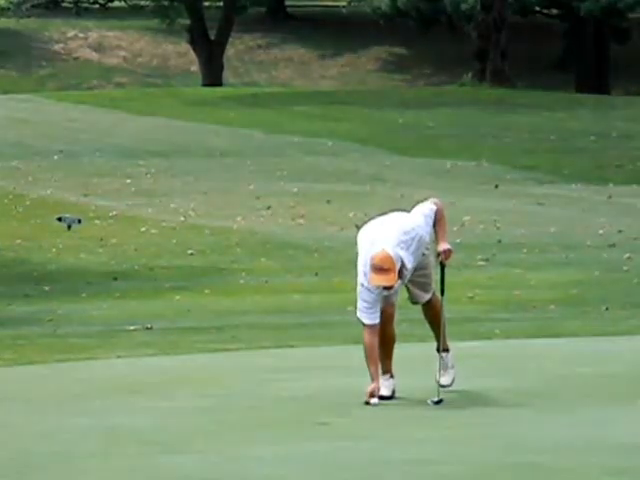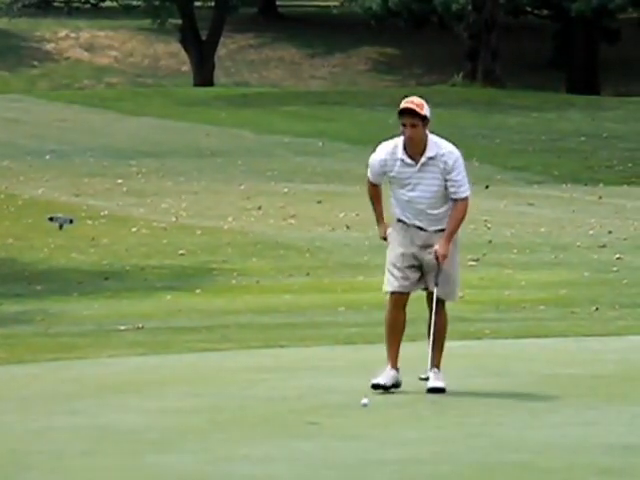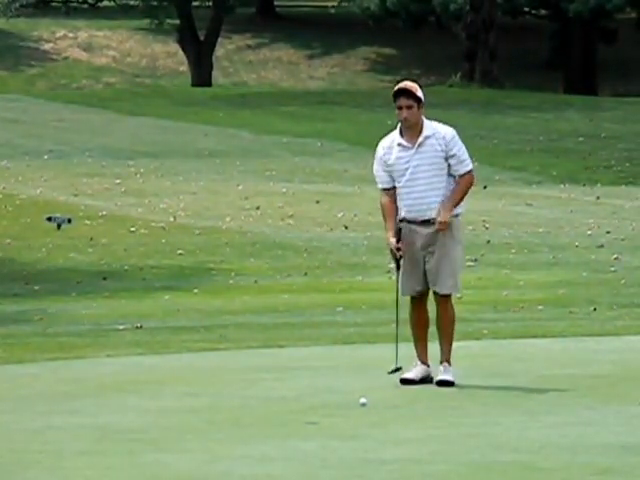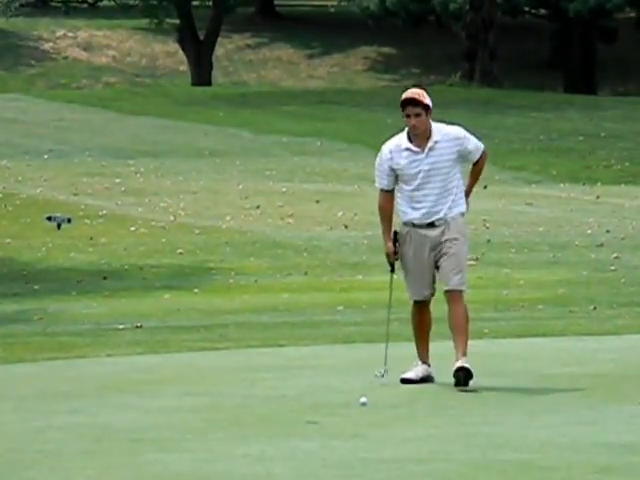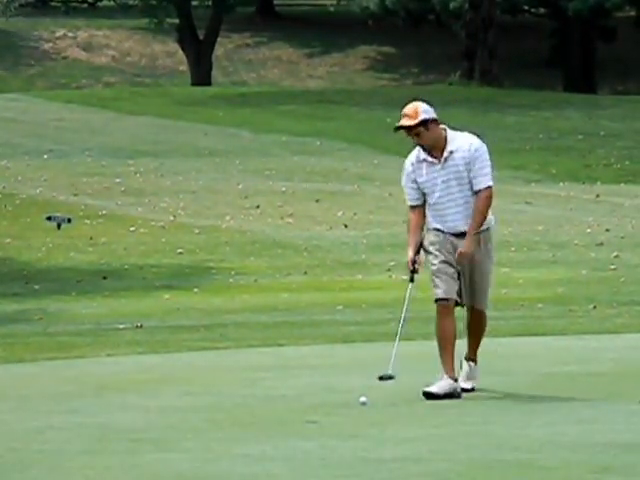
dt=1s
person 1, frame 1
left shoulder: (412, 233)
right shoulder: (368, 279)
left elbow: (435, 204)
right elbow: (370, 332)
left wrist: (442, 241)
right wrist: (374, 380)
left hip: (414, 247)
left knee: (428, 299)
right knee: (386, 312)
left ankle: (444, 351)
right ankle: (386, 377)
person 1, frame 2
left shoulder: (448, 155)
right shoulder: (385, 154)
left elbow: (461, 201)
right elbow: (373, 184)
left wrist: (445, 242)
right wrist: (381, 222)
left hip: (440, 234)
right hip: (404, 232)
left knee: (438, 302)
right knee: (396, 297)
left ankle: (435, 370)
right ankle: (391, 369)
person 1, frame 3
left shoulder: (445, 136)
right shoulder: (386, 148)
left elbow: (467, 176)
right elbow: (387, 194)
left wrist: (447, 209)
right wrist: (391, 234)
left hip: (444, 227)
right hip: (409, 229)
left knee: (443, 295)
right knee: (416, 298)
left ankle: (446, 364)
right ankle: (422, 364)
person 1, frame 4
left shoulder: (454, 137)
right shoulder: (390, 151)
left elbow: (480, 154)
right elbow: (386, 195)
left wrist: (467, 191)
right wrist: (387, 238)
left hip: (450, 225)
right hip: (414, 231)
left knee: (455, 292)
right knee: (419, 300)
left ankle: (461, 359)
right ankle: (423, 364)
person 1, frame 5
left shoulder: (471, 146)
right shoulder: (413, 164)
left elbow: (485, 194)
right elbow: (416, 209)
left wrist: (471, 238)
right wrist: (412, 248)
left hip: (475, 237)
right hip: (439, 237)
left knee: (477, 308)
right knee: (444, 303)
left ankle: (470, 361)
right ankle: (450, 378)
